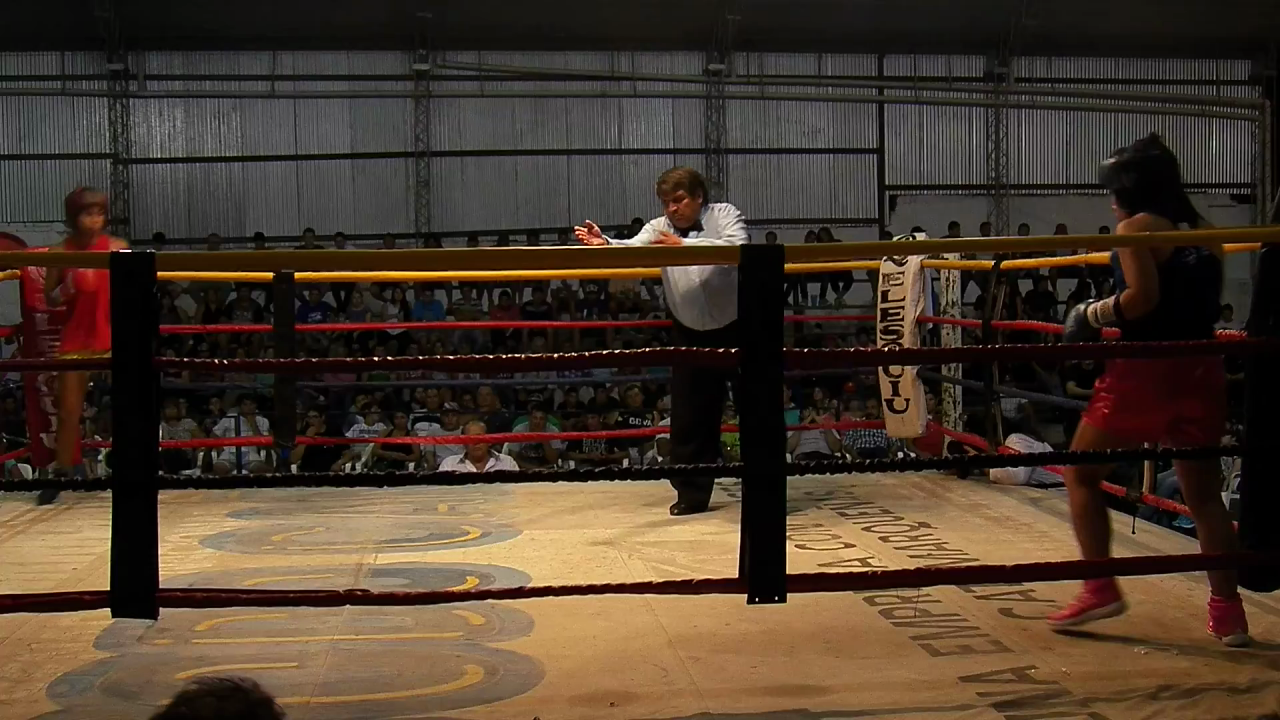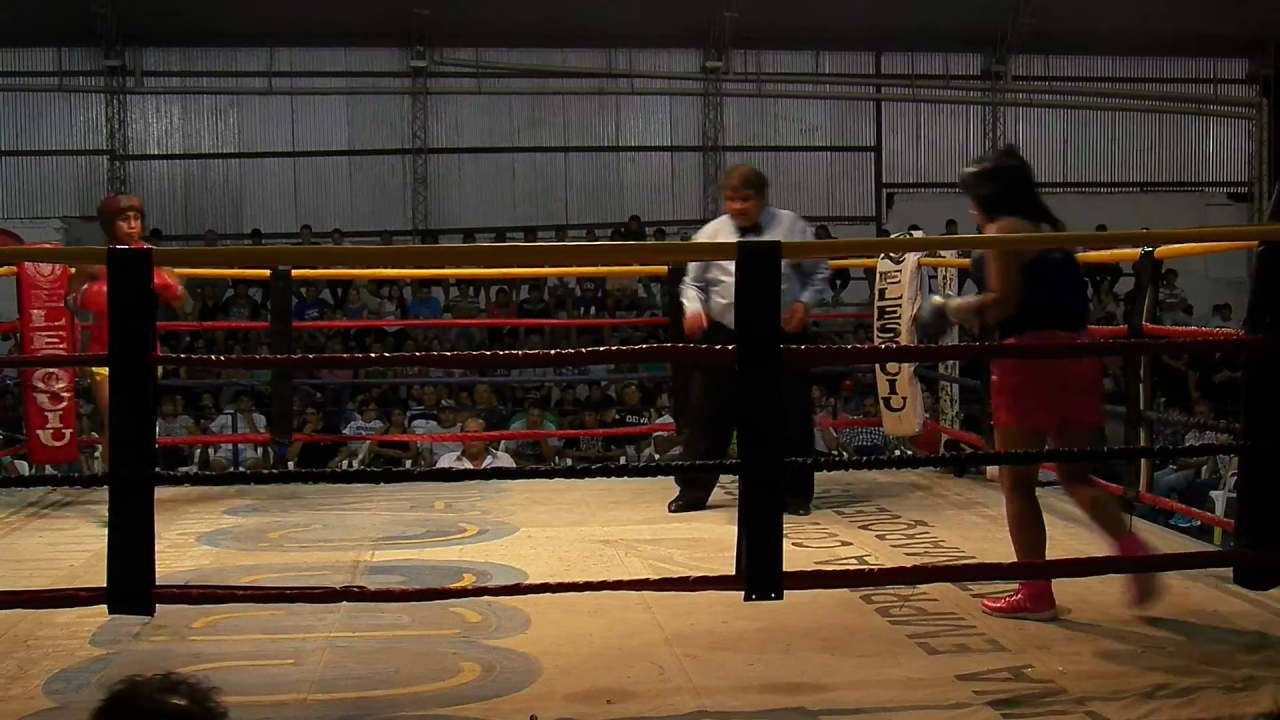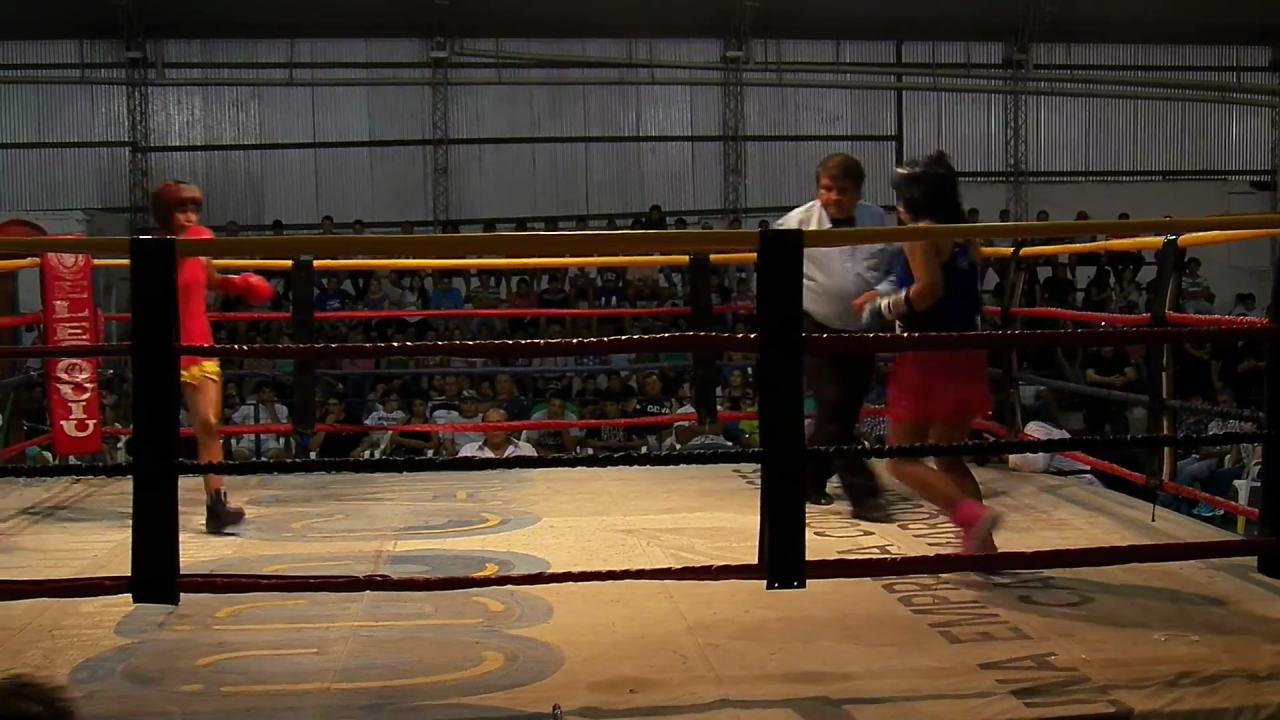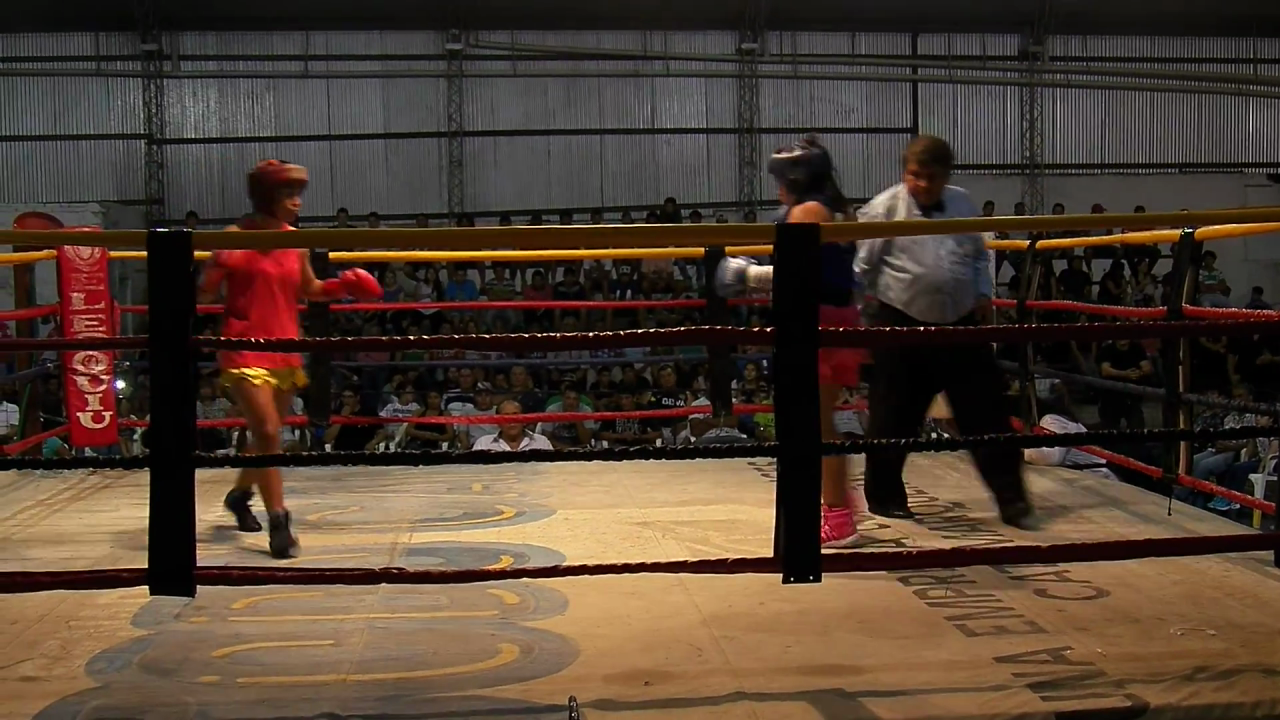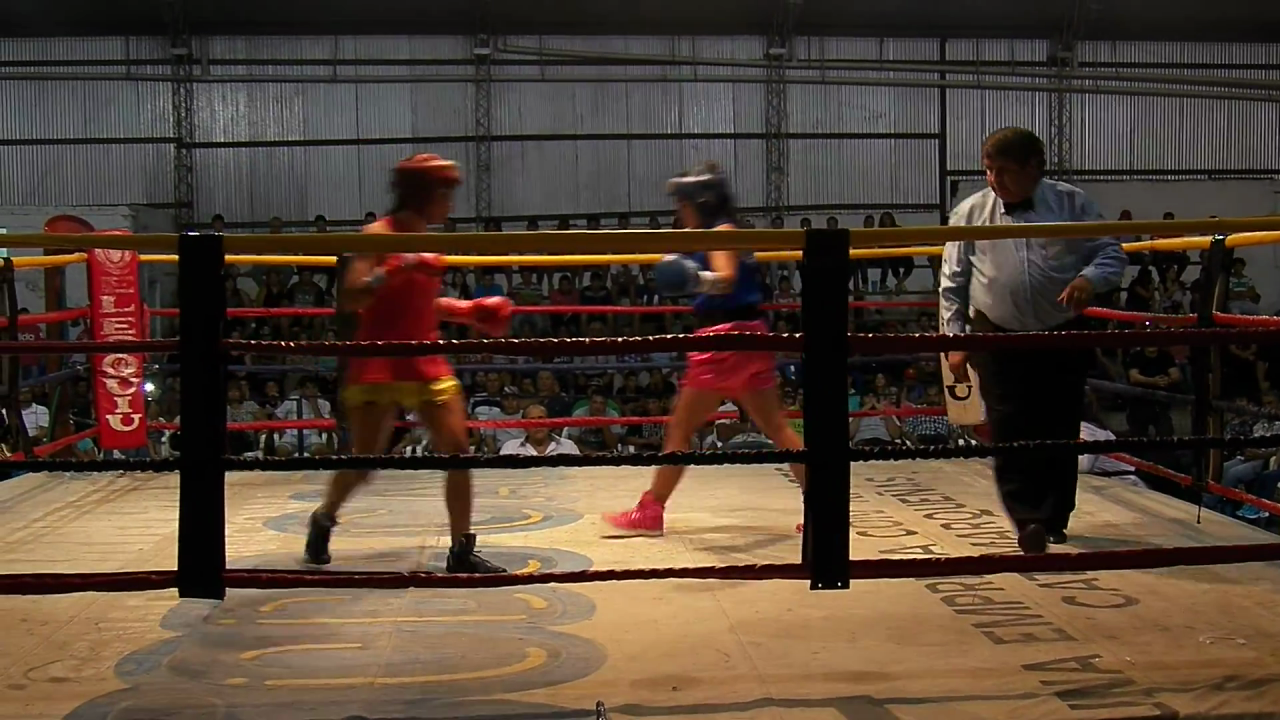
dt=0.5s
person 1, frame 1
left shoulder: (1136, 228)
right shoulder: (1201, 232)
left elbow: (1142, 297)
right elbow: (1207, 306)
left wrist: (1093, 315)
left hip: (1145, 368)
right hip: (1199, 366)
left knee: (1081, 475)
right knee: (1204, 494)
left ankle: (1100, 590)
right ankle: (1227, 610)
person 1, frame 2
left shoulder: (1004, 231)
right shoulder: (1052, 232)
left elbow: (1003, 302)
left wrist: (949, 309)
right wrist: (978, 313)
left hip: (1030, 358)
right hip: (1075, 355)
left knee: (1017, 481)
right knee: (1076, 475)
left ankle: (1035, 593)
right ankle: (1133, 551)
person 1, frame 3
right shoulder: (964, 237)
left elbow: (928, 293)
left wrist: (886, 307)
right wrist: (891, 304)
left hip: (928, 354)
right hip: (964, 350)
left knee: (901, 461)
right knee: (948, 456)
left ankle: (974, 515)
right ankle: (973, 538)
person 1, frame 4
left shoulder: (807, 211)
right shoulder: (836, 212)
left wrist: (746, 274)
left hip: (819, 323)
right hip: (842, 321)
left knee: (816, 426)
right knee: (817, 421)
left ankle: (840, 521)
right ankle: (835, 506)
person 1, frame 5
left shoulder: (722, 236)
left elbow: (727, 281)
left wrist: (699, 279)
right hip: (747, 337)
left knee: (678, 430)
right knee: (775, 427)
left ankle: (648, 513)
person 2, frame 1
left shoulder: (724, 214)
right shoulder: (658, 228)
left elbow: (736, 250)
right elbow: (631, 250)
left wrist: (688, 246)
right wrist: (602, 244)
left hip: (740, 330)
right hip: (691, 334)
right knee: (692, 416)
right ankle: (693, 492)
person 2, frame 2
left shoulder: (790, 226)
right shoulder: (710, 235)
left elbow: (820, 270)
right elbow: (692, 284)
left wrist: (804, 303)
right wrist: (692, 308)
left hip: (781, 337)
right hip: (724, 337)
left knee: (793, 418)
right knee: (709, 417)
left ankle: (795, 494)
right ankle: (693, 490)
person 2, frame 3
left shoulder: (876, 223)
right shoulder: (796, 224)
left hip: (858, 331)
right hip: (814, 329)
left knee: (844, 413)
right knee: (835, 407)
left ankle: (812, 481)
right ankle: (863, 495)
person 2, frame 4
left shoulder: (963, 204)
right shoulder: (883, 211)
left elbow: (978, 256)
right elbow: (857, 273)
left wrist: (984, 295)
left hip: (962, 324)
right hip: (904, 329)
left knee: (986, 409)
right knee: (893, 419)
left ankle: (1010, 497)
right ankle: (884, 495)
person 2, frame 5
left shoulder: (1071, 204)
right shoulder: (970, 213)
left elbow: (1113, 254)
right elbow: (953, 284)
left wrist: (1090, 279)
right wrist: (955, 341)
left hip: (1062, 337)
left knee: (1058, 434)
right knee: (1010, 433)
left ankle: (1050, 520)
right ankle: (1031, 524)
person 3, frame 1
left shoulder: (118, 248)
right shoulder: (60, 252)
right elbow: (49, 298)
right wrist: (70, 287)
left hip: (113, 339)
right hip: (75, 340)
right knee: (68, 412)
right ankle: (60, 474)
person 3, frame 2
right shoulder: (93, 262)
left elbow: (181, 300)
right elbow: (69, 299)
left wrist: (169, 288)
right wrist: (83, 298)
right hip: (104, 353)
right knee: (113, 424)
person 3, frame 3
left shoulder: (202, 246)
left wrist: (237, 284)
right wrist: (175, 258)
left hip: (199, 350)
left knee: (208, 424)
left ankle: (217, 507)
person 3, frame 4
right shoulder: (234, 237)
left elbow: (307, 289)
right elbow: (205, 294)
left wrist: (341, 284)
right wrist: (217, 269)
left hip: (285, 351)
right hip: (246, 353)
left knee: (268, 437)
right knee: (269, 434)
left ankle: (238, 497)
right ankle: (279, 524)
person 3, frame 5
right shoulder: (377, 236)
right elbow: (355, 296)
left wrist: (469, 311)
right wrist: (400, 267)
left hip: (428, 366)
right hip: (378, 369)
left knee: (458, 452)
right knee: (360, 464)
left ankle: (463, 550)
right ankle: (324, 521)
